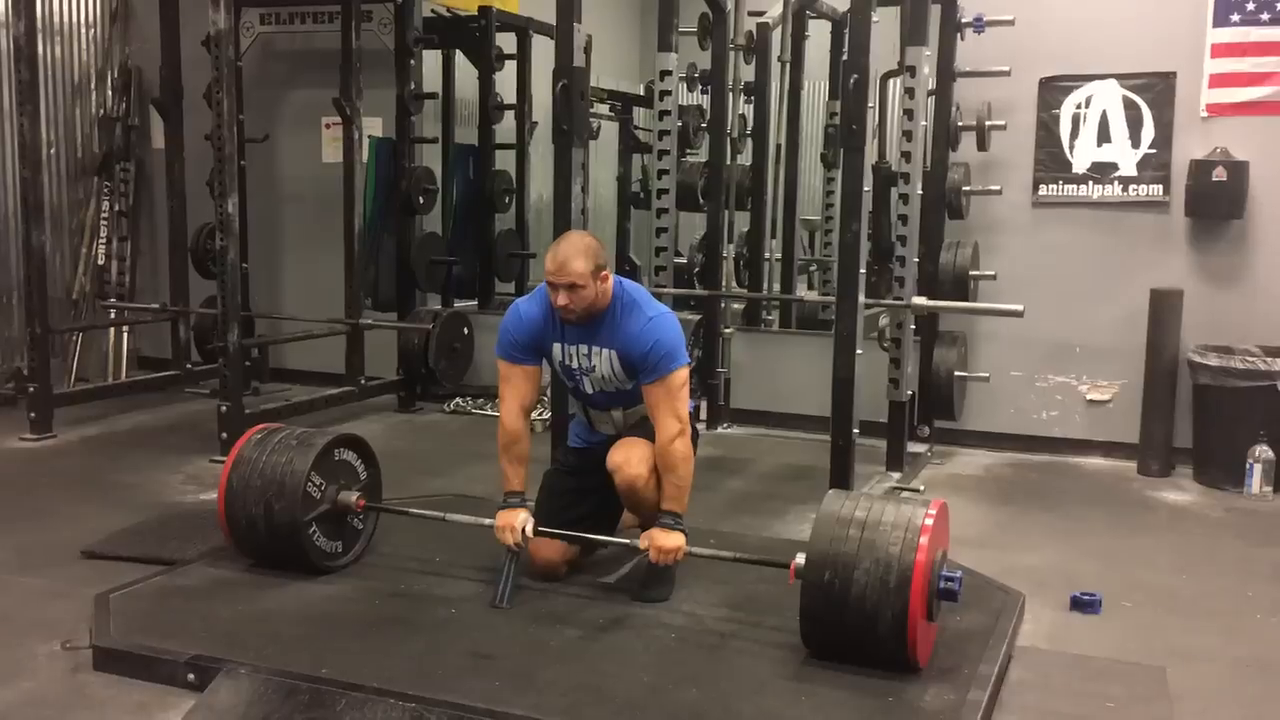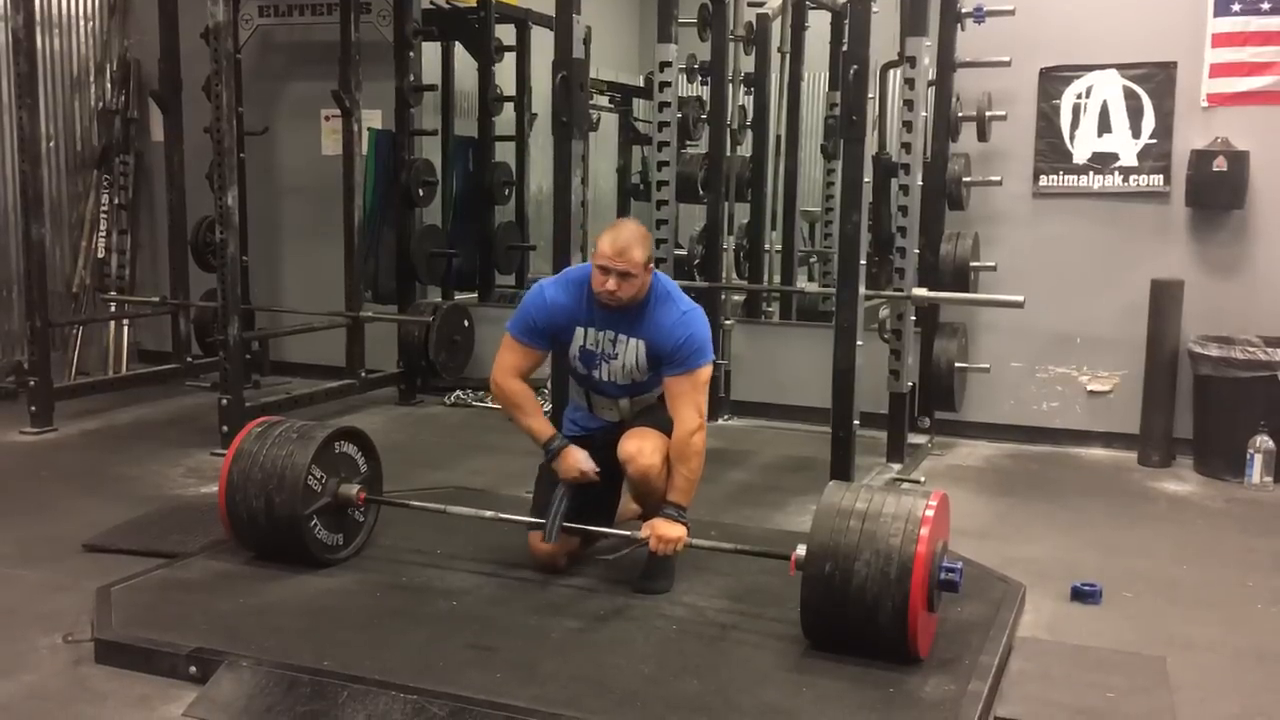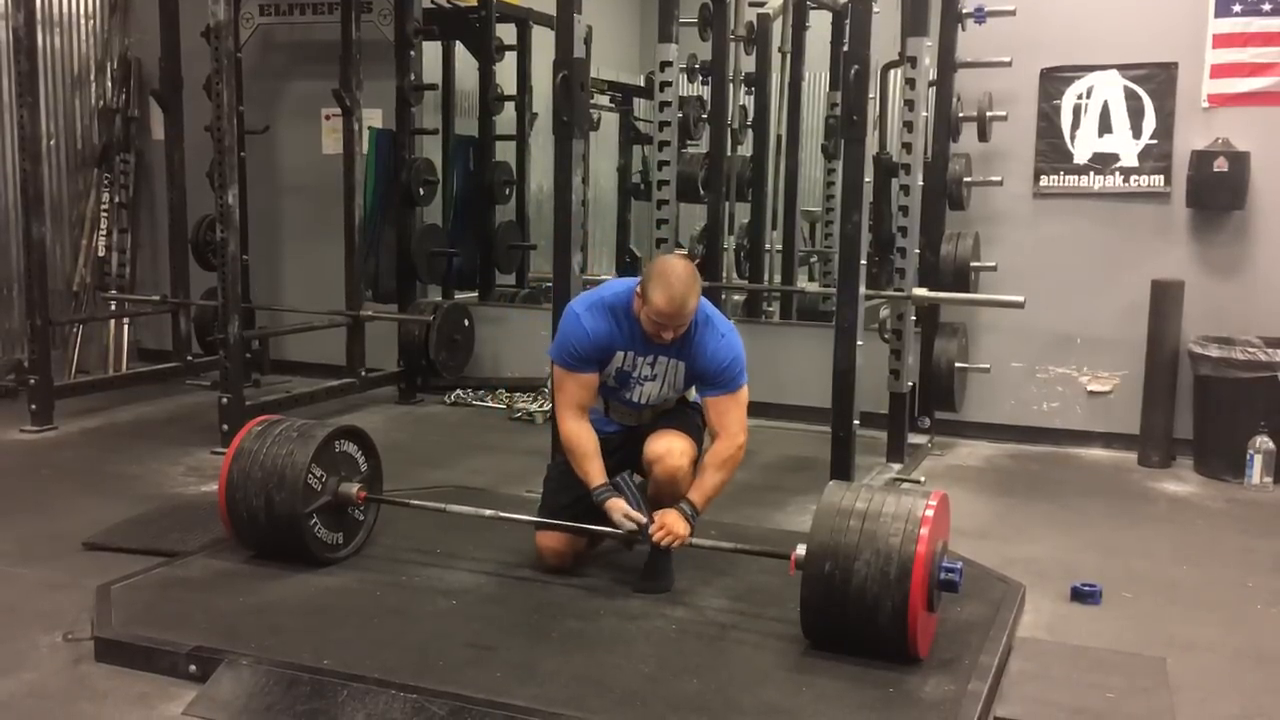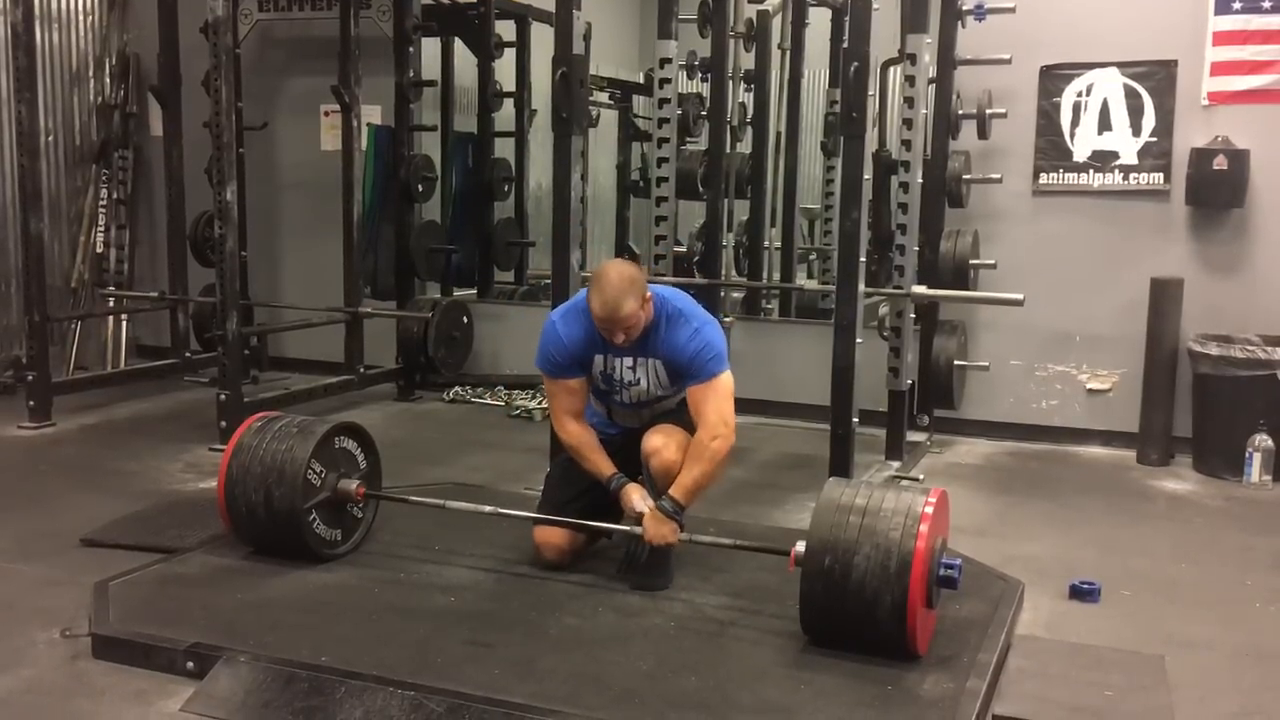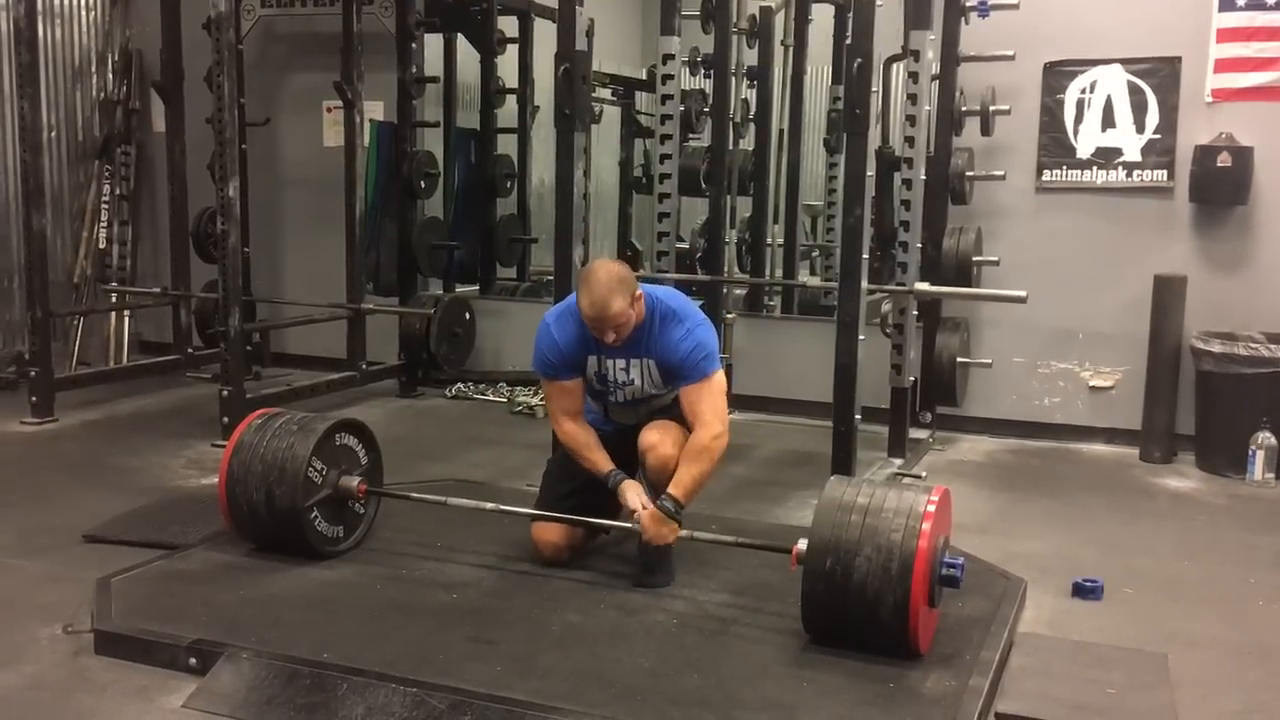
dt=1s
person 1, frame 1
left shoulder: (651, 325)
right shoulder: (525, 318)
left elbow: (673, 427)
right elbow: (514, 411)
left wrist: (670, 521)
right wrist: (513, 500)
left hip: (653, 425)
right hip: (591, 433)
left knee: (627, 468)
right knee: (546, 560)
left ankle: (656, 537)
right ankle: (618, 517)
person 1, frame 2
left shoulder: (682, 320)
right shoulder: (551, 297)
left elbow: (690, 422)
right elbow: (505, 378)
left wrist: (674, 512)
right wrist: (556, 448)
left hip: (655, 412)
right hip: (588, 421)
left knee: (641, 458)
right knee: (548, 552)
right ankle: (615, 509)
person 1, frame 3
left shoulder: (718, 340)
right shoulder: (586, 317)
left elbow: (730, 438)
right elbow: (572, 417)
left wrist: (687, 509)
right wrist: (606, 495)
left hip: (668, 417)
right hip: (601, 422)
left knee: (669, 459)
right knee: (553, 552)
left ankle: (661, 545)
right ankle: (609, 520)
person 1, frame 4
left shoulder: (694, 331)
right shoulder: (563, 328)
left elbow: (718, 433)
right elbow: (569, 421)
left wrist: (670, 509)
right wrist: (619, 484)
left hip: (670, 418)
right hip: (605, 428)
left knee: (663, 453)
right knee: (552, 548)
left ankle: (658, 540)
right ankle: (611, 513)
person 1, frame 5
left shoulder: (686, 328)
right shoulder: (557, 331)
left elbow: (713, 431)
right elbow: (567, 421)
left wrist: (668, 509)
right wrist: (617, 481)
left hip: (666, 414)
right hip: (603, 424)
left knee: (659, 448)
right knee: (549, 544)
left ankle: (657, 540)
right ankle: (607, 509)
